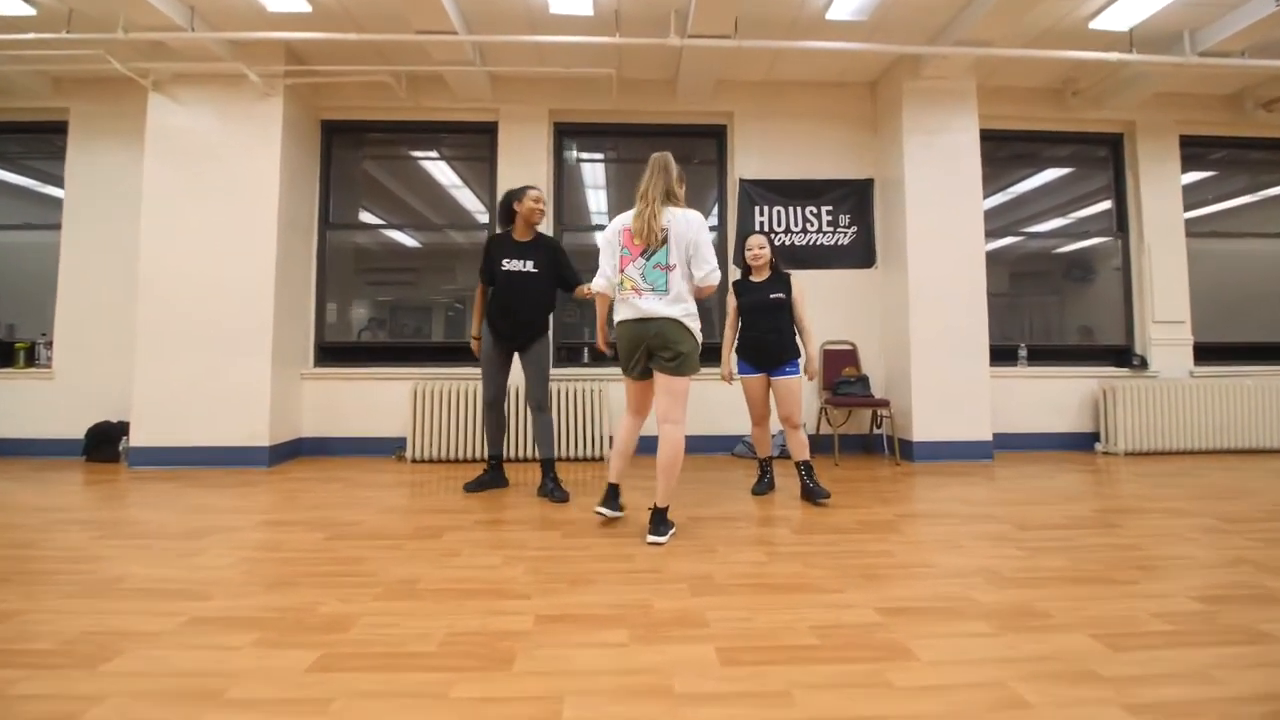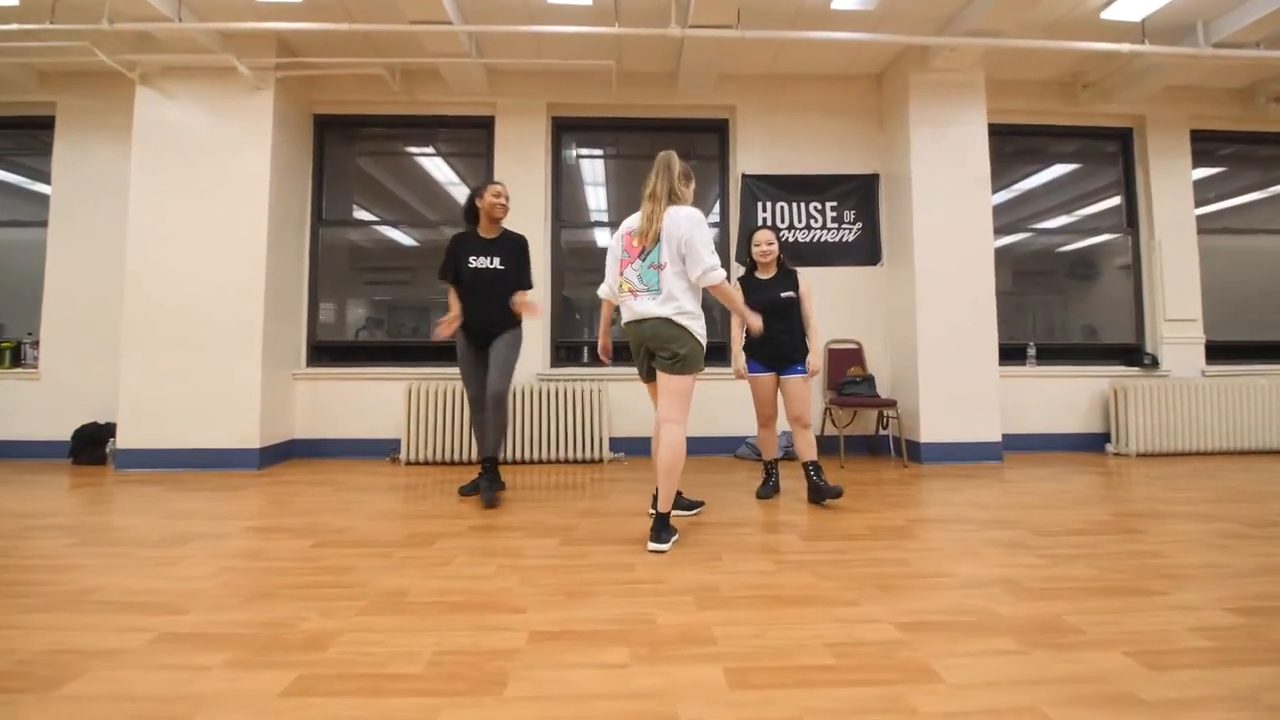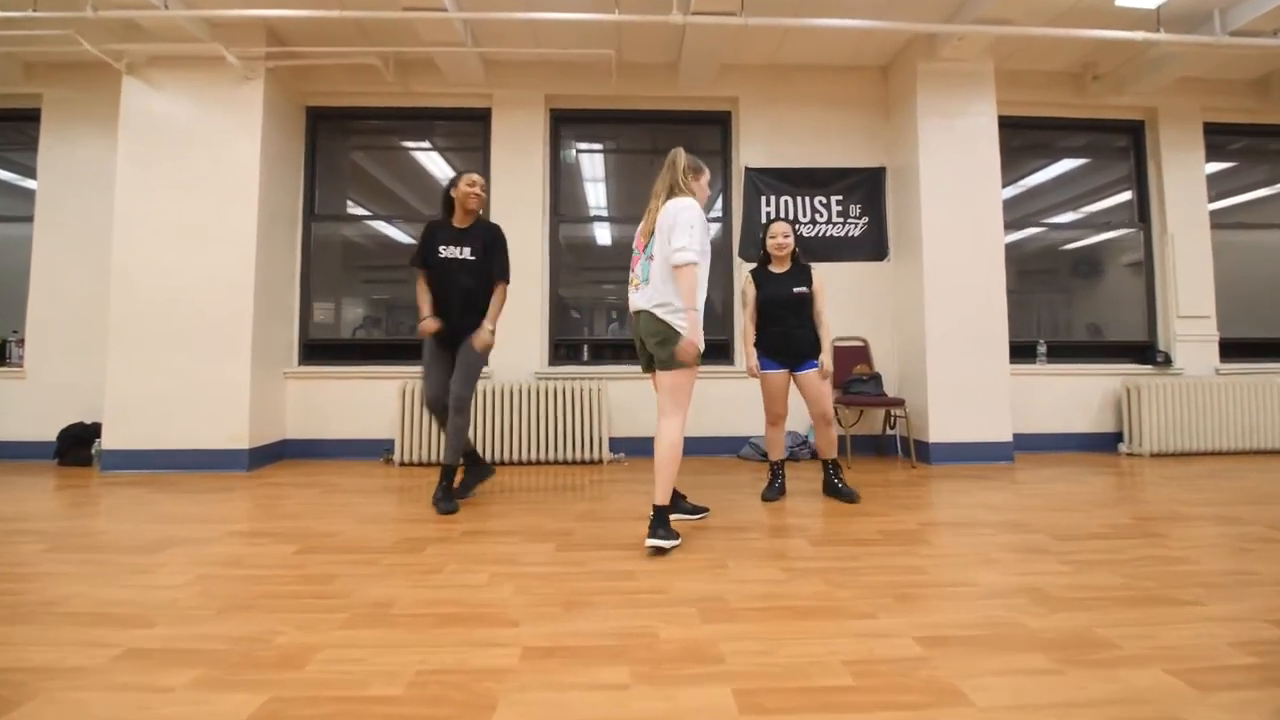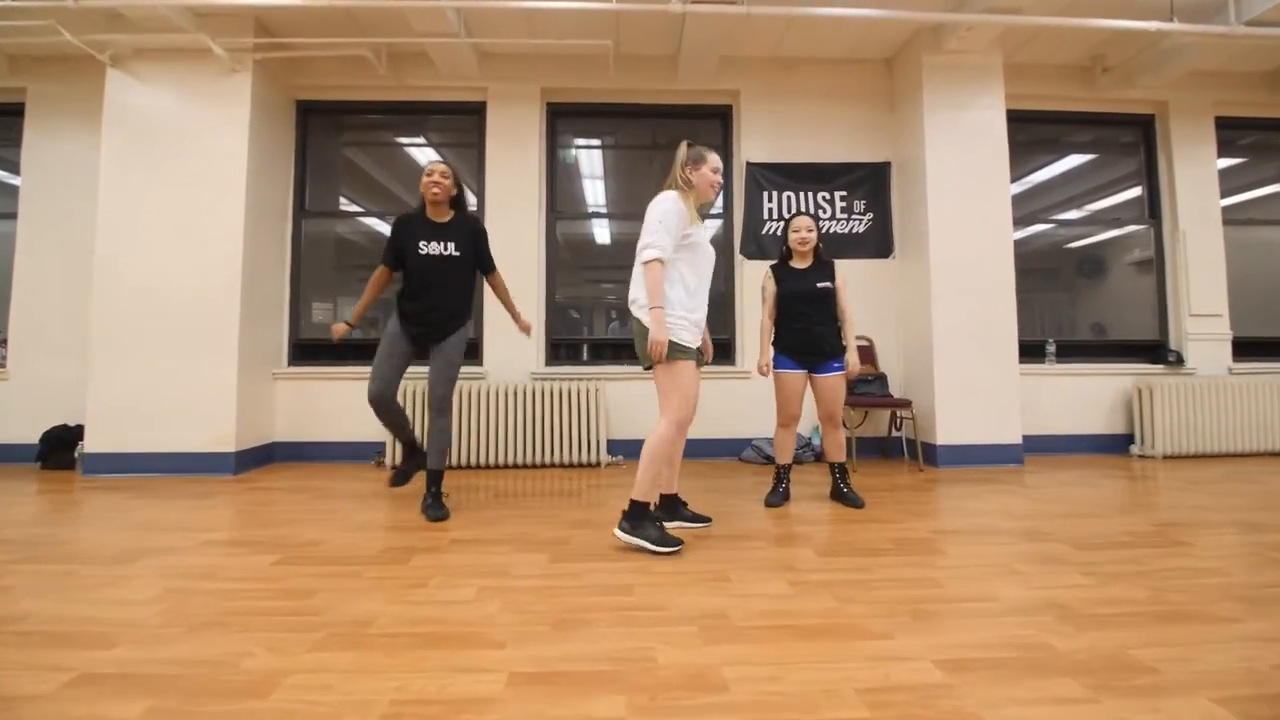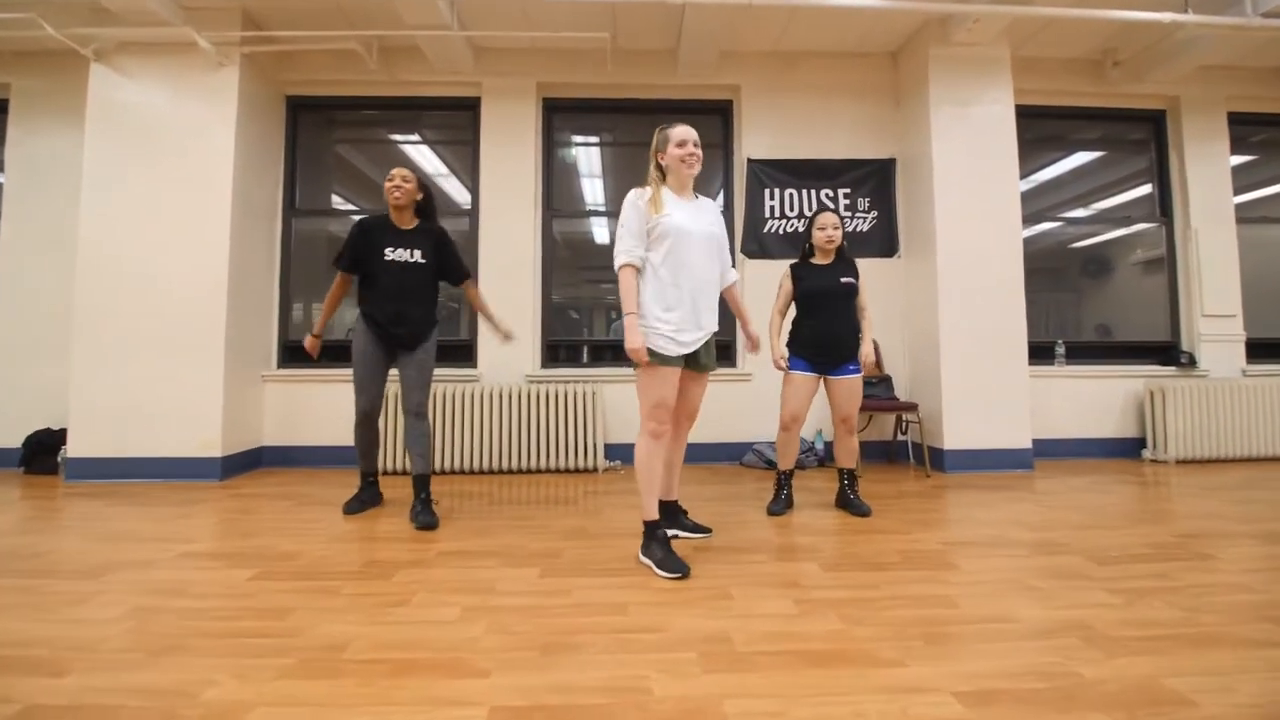
dt=0.3s
person 1, frame 1
left shoulder: (619, 224)
right shoulder: (691, 220)
left elbow: (603, 285)
right elbow: (709, 280)
left wrist: (601, 328)
right wrist: (690, 292)
left hip: (630, 326)
right hip: (675, 326)
left knee: (634, 413)
right knee: (671, 421)
left ankle: (611, 494)
right ankle: (660, 518)
person 1, frame 2
left shoulder: (629, 225)
right shoulder: (688, 217)
left elbow: (611, 288)
right elbow: (710, 277)
left wrist: (604, 334)
right wrist: (745, 314)
left hip: (638, 326)
right hip: (677, 326)
left knee: (665, 419)
right knee: (672, 423)
left ankle: (666, 497)
right ankle: (661, 524)
person 1, frame 3
left shoulder: (653, 217)
right shoulder: (687, 207)
right elbow: (685, 261)
right wrist: (693, 318)
left hip: (646, 317)
right hip: (671, 319)
left knee: (670, 414)
right knee: (672, 417)
left ankle: (669, 497)
person 1, frame 4
left shoulder: (695, 221)
right shoulder: (670, 204)
right elbow: (653, 258)
left wrist: (705, 335)
right wrist: (657, 318)
left hip: (688, 328)
right hip: (663, 325)
left knee: (681, 418)
right knee: (674, 416)
left ankle: (668, 504)
right ankle: (636, 516)
person 1, frame 5
left shoulder: (710, 209)
right shoulder: (643, 200)
left elbow: (724, 273)
right elbow: (628, 263)
left wrist: (746, 323)
right wrist: (631, 323)
left hip: (699, 330)
right hip: (657, 329)
left knee: (681, 425)
right knee: (656, 427)
left ankle: (669, 510)
person 2, frame 1
left shoulder: (550, 247)
right shoulder: (496, 243)
left elbow: (575, 287)
right elbow: (483, 288)
left wrist: (591, 290)
right wrist: (476, 333)
left hip: (535, 335)
right hip: (497, 332)
left knee: (539, 402)
right knee: (492, 400)
left ankle: (549, 477)
right ankle: (495, 469)
person 2, frame 2
left shoulder: (516, 243)
right shoulder: (460, 242)
left elbow: (521, 290)
right elbow: (452, 288)
left wrist: (522, 304)
right wrist: (455, 312)
left hip: (505, 331)
right hip: (469, 333)
left knee: (497, 394)
right knee: (478, 403)
left ankle: (486, 471)
right ankle: (491, 473)
person 2, frame 3
left shoulder: (491, 233)
right shoulder: (433, 231)
left elbow: (501, 286)
right elbow: (422, 279)
left wrist: (488, 326)
right wrist: (426, 316)
left hip: (473, 330)
right hip: (440, 330)
left knee: (459, 400)
right knee: (435, 399)
left ankle: (446, 484)
right ankle: (475, 463)
person 2, frame 4
left shoulder: (470, 228)
right shoulder: (406, 225)
left elbow: (491, 275)
right elbow: (383, 274)
left wrist: (517, 316)
right wrist: (351, 320)
left hip: (451, 328)
right hip: (405, 324)
left knee: (439, 404)
right knee: (379, 395)
left ankle: (434, 491)
right ankle: (413, 450)
person 2, frame 5
left shoulder: (434, 235)
right shoulder: (367, 229)
left elbow: (465, 282)
right elbow: (343, 280)
left wrist: (495, 323)
right wrist: (318, 330)
left hip: (419, 335)
right hip: (372, 332)
left knee: (415, 410)
right knee: (366, 409)
right ankle: (369, 486)
person 3, frame 1
left shoulder: (786, 282)
right shoulder: (738, 287)
left elbow: (801, 321)
right elbow: (731, 326)
left wrist: (811, 355)
right wrist: (725, 360)
left hip: (785, 360)
right hip: (750, 361)
left knee: (792, 420)
right knee: (759, 419)
left ankle: (808, 480)
right ankle: (765, 473)
person 3, frame 2
left shoulder: (794, 278)
right shoulder: (743, 284)
left elbow: (808, 319)
right elbow: (737, 323)
left wrist: (814, 351)
right wrist: (738, 357)
left hip: (795, 358)
right hip: (760, 360)
left knee: (801, 420)
right knee: (766, 419)
left ankle: (815, 480)
right ankle: (770, 477)
person 3, frame 3
left shoulder: (807, 274)
right shoulder: (755, 278)
left elbow: (819, 316)
right elbow: (749, 320)
left wrist: (825, 352)
right wrist: (750, 354)
left hip: (807, 354)
right hip: (772, 356)
left knee: (824, 415)
right knee: (775, 418)
left ankle: (833, 477)
right ankle: (776, 478)
person 3, frame 4
left shoulder: (830, 270)
right shoulder: (776, 273)
left elbow: (844, 313)
right elbow: (767, 316)
left wrist: (852, 349)
right wrist: (764, 351)
left hip: (829, 354)
right hip: (789, 355)
left knee: (832, 420)
right knee: (787, 419)
left ankle: (840, 483)
right ankle: (781, 482)
person 3, frame 5
left shoulder: (851, 267)
right shoulder: (795, 271)
left elbow: (862, 311)
right elbow: (778, 312)
left wrist: (867, 342)
right wrist: (776, 345)
left hip: (846, 357)
right hip: (803, 355)
left knee: (847, 424)
right knee: (789, 421)
left ankle: (848, 490)
right ankle: (783, 489)
